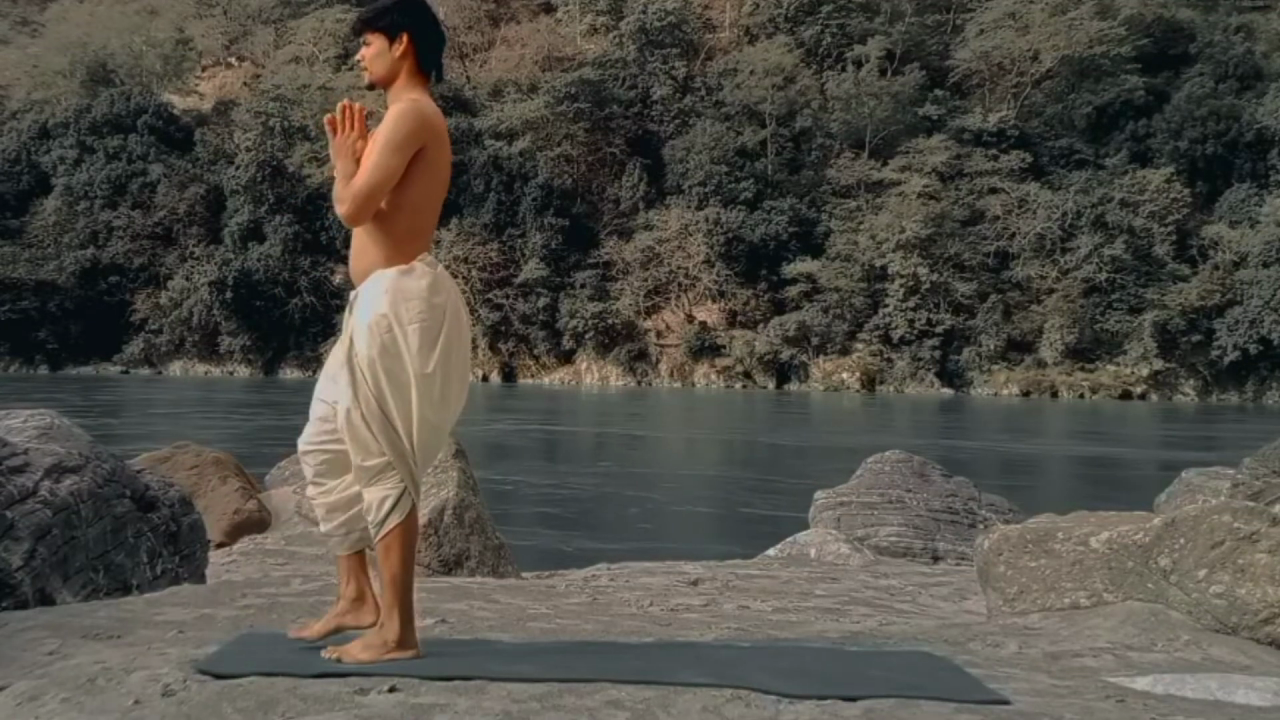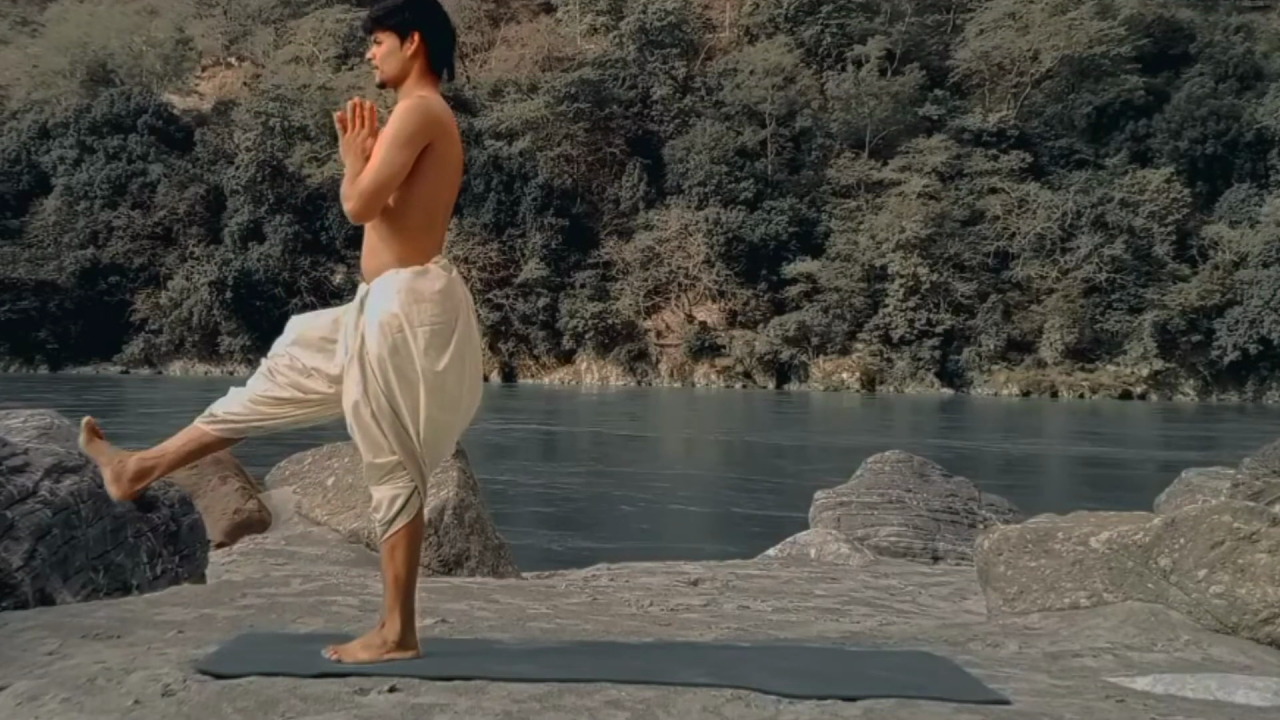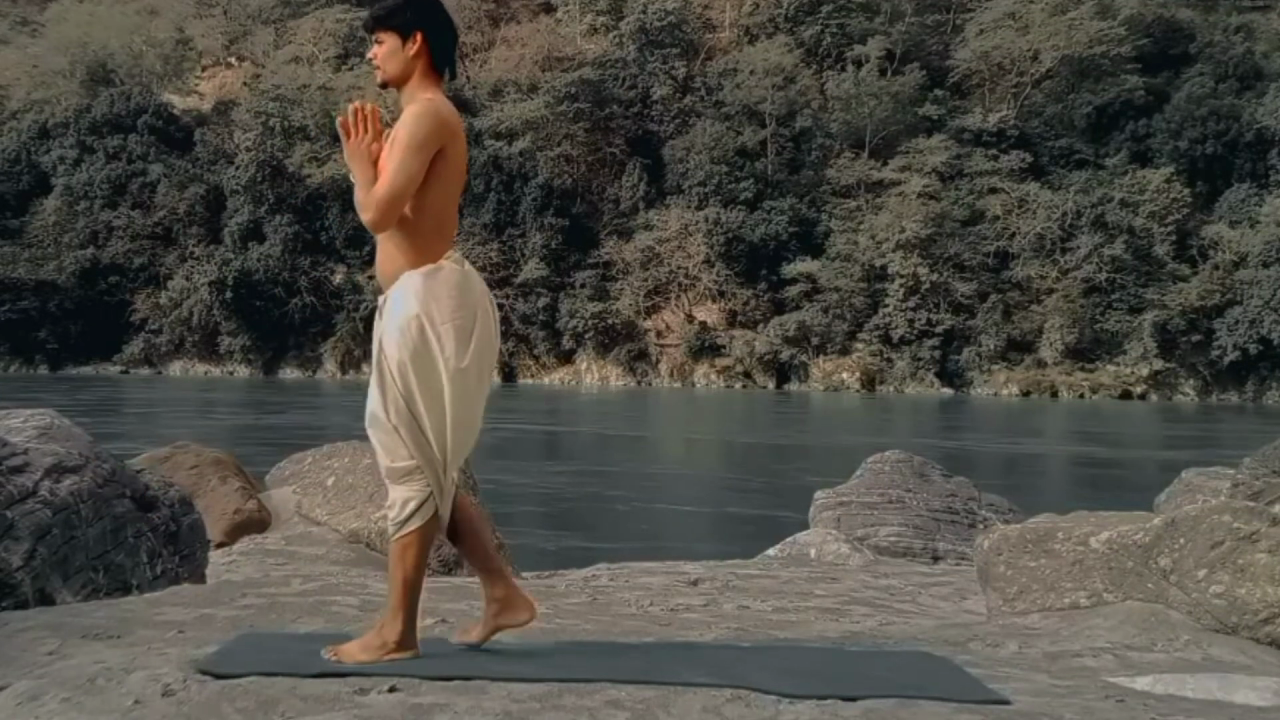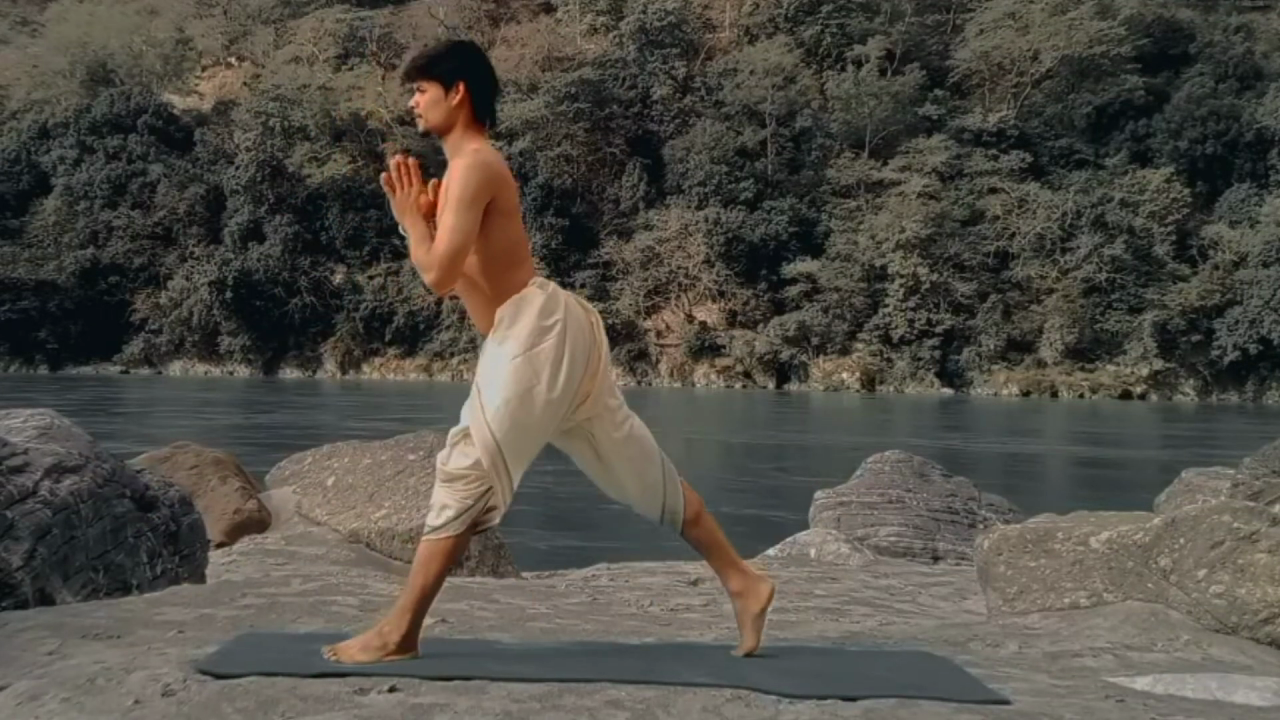
dt=0.4s
person 1, frame 1
left shoulder: (410, 113)
right shoulder: (412, 120)
left elbow: (351, 208)
left wrist: (343, 158)
right wrist: (355, 157)
left hip: (397, 302)
right hip: (387, 302)
left knee: (383, 466)
right knee: (326, 448)
left ankle: (395, 630)
right ankle: (357, 599)
person 1, frame 2
left shoulder: (418, 110)
right shoulder: (428, 119)
left elbow: (361, 206)
left wrist: (353, 155)
right wrist: (367, 153)
left hip: (407, 302)
right hip: (393, 301)
left knee: (393, 467)
right knee: (277, 382)
left ankle: (396, 631)
right ankle: (143, 467)
person 1, frame 3
left shoulder: (424, 113)
right shoulder: (426, 115)
left elbow: (376, 214)
left wrist: (358, 161)
right wrist: (373, 156)
left hip: (424, 304)
right hip: (420, 302)
left knee: (410, 469)
right knee: (413, 463)
left ankle: (394, 631)
right ankle: (502, 595)
person 1, frame 4
left shoulder: (471, 164)
right shoulder: (473, 165)
left elbow: (438, 275)
right elbow: (461, 267)
left wrist: (409, 217)
right wrist: (425, 216)
left hip: (537, 329)
right hip: (540, 328)
left knee: (464, 475)
right knee: (637, 469)
left ankle: (397, 632)
right ankle: (742, 581)
